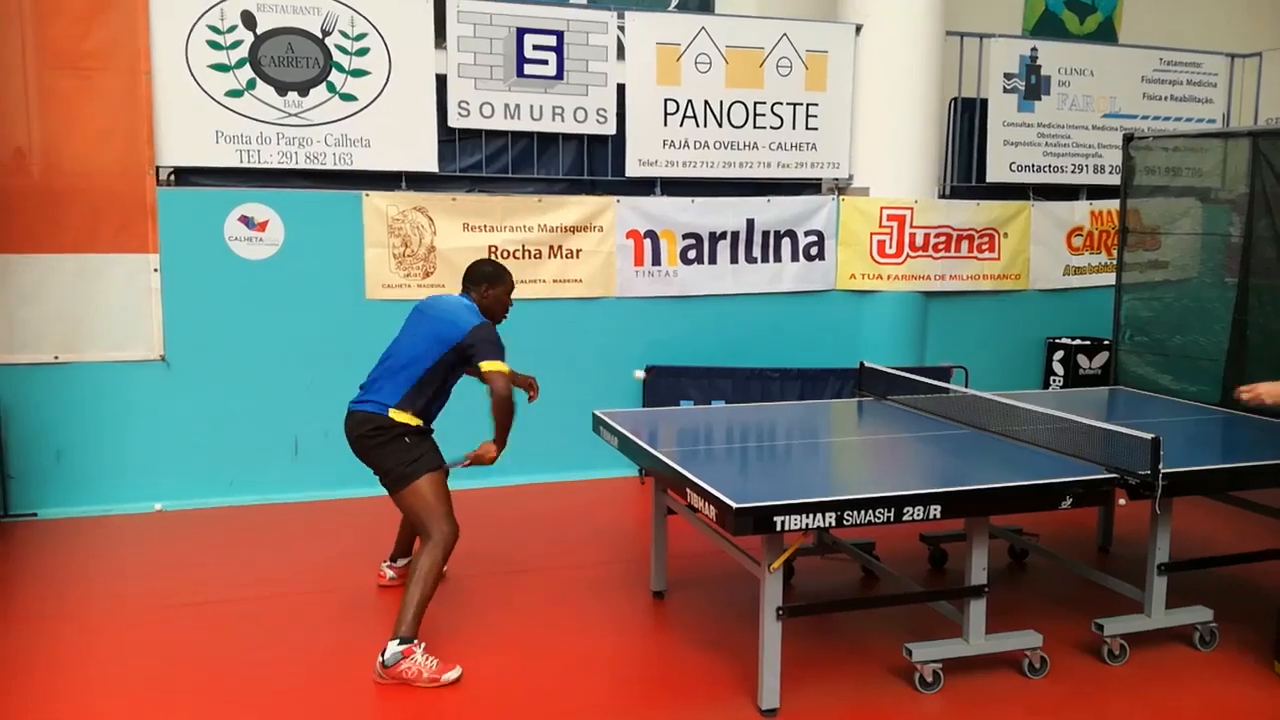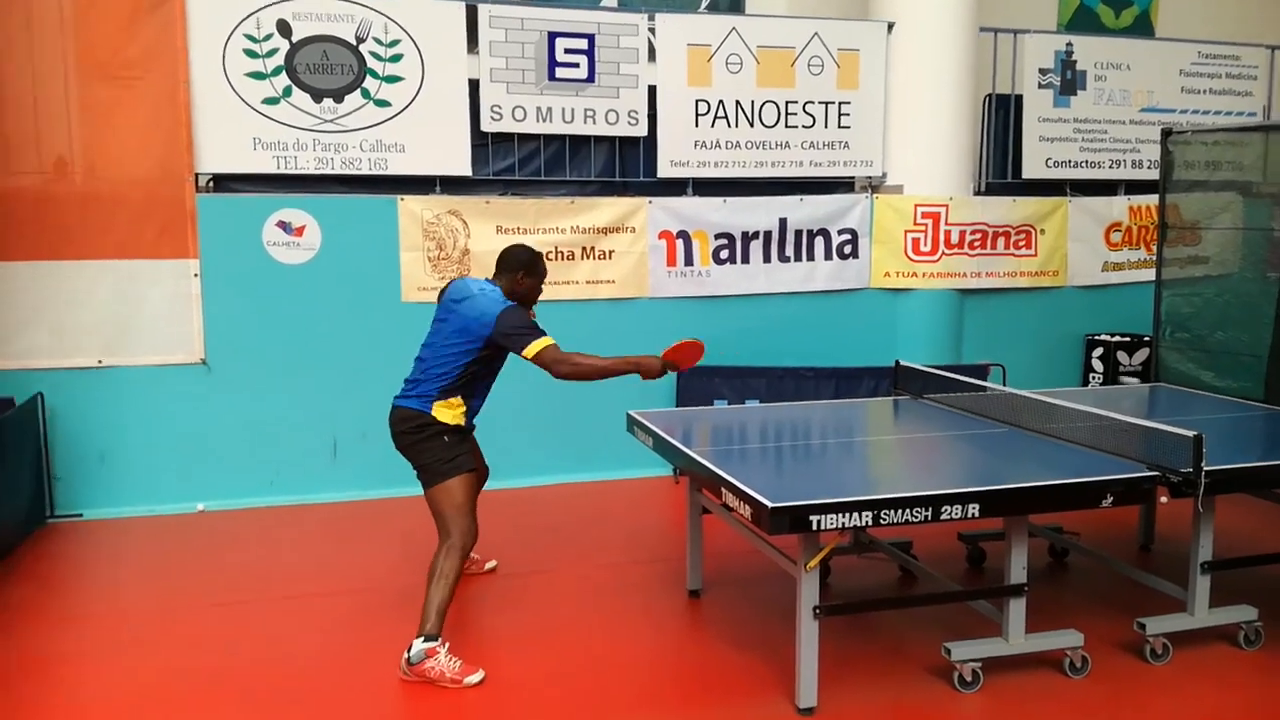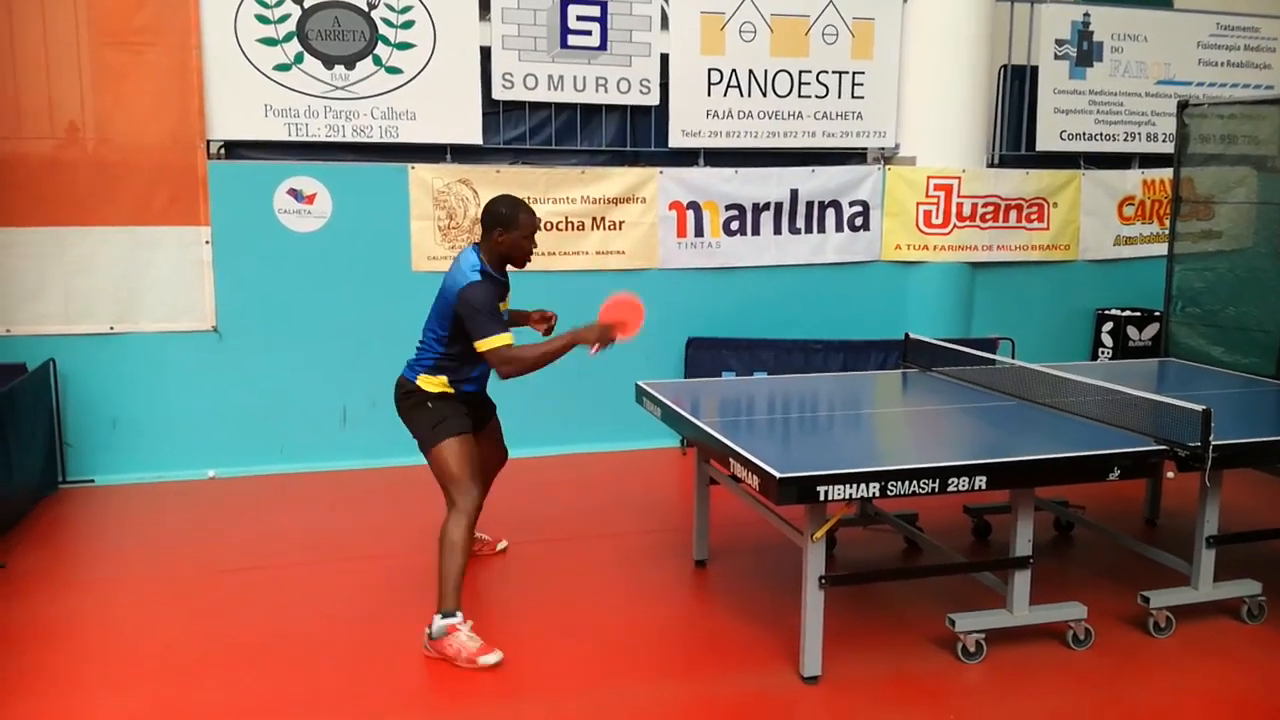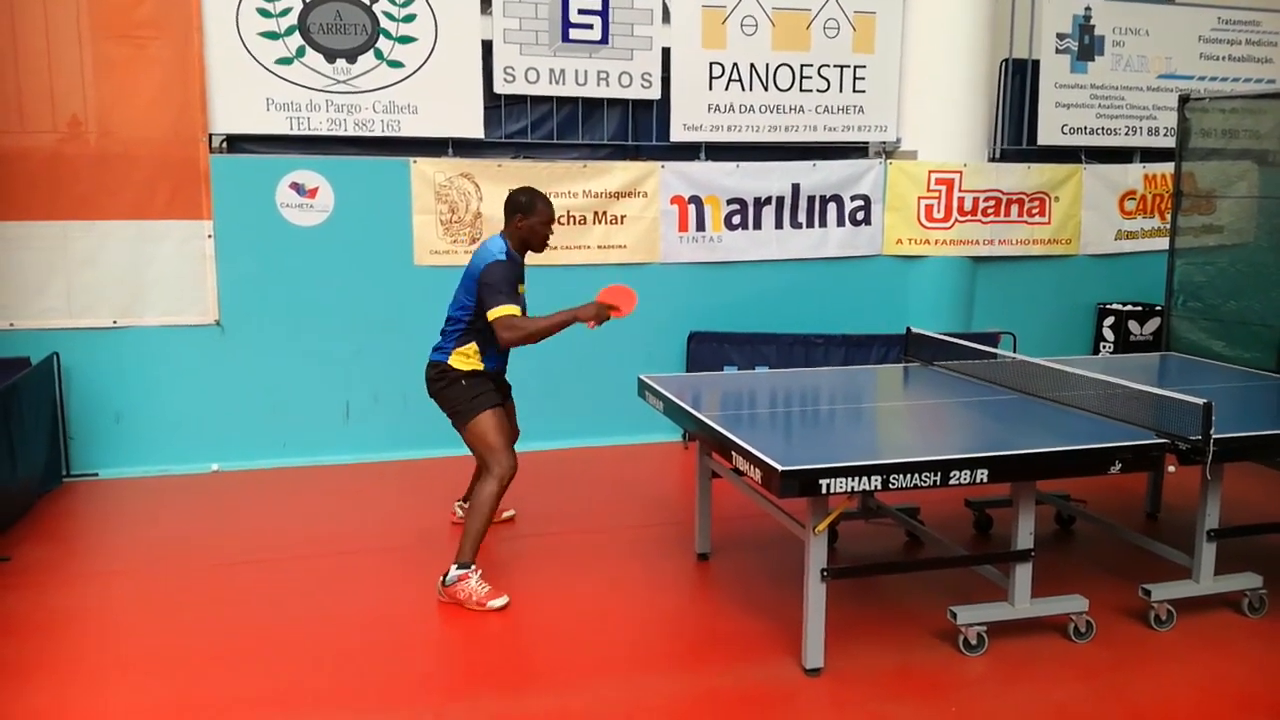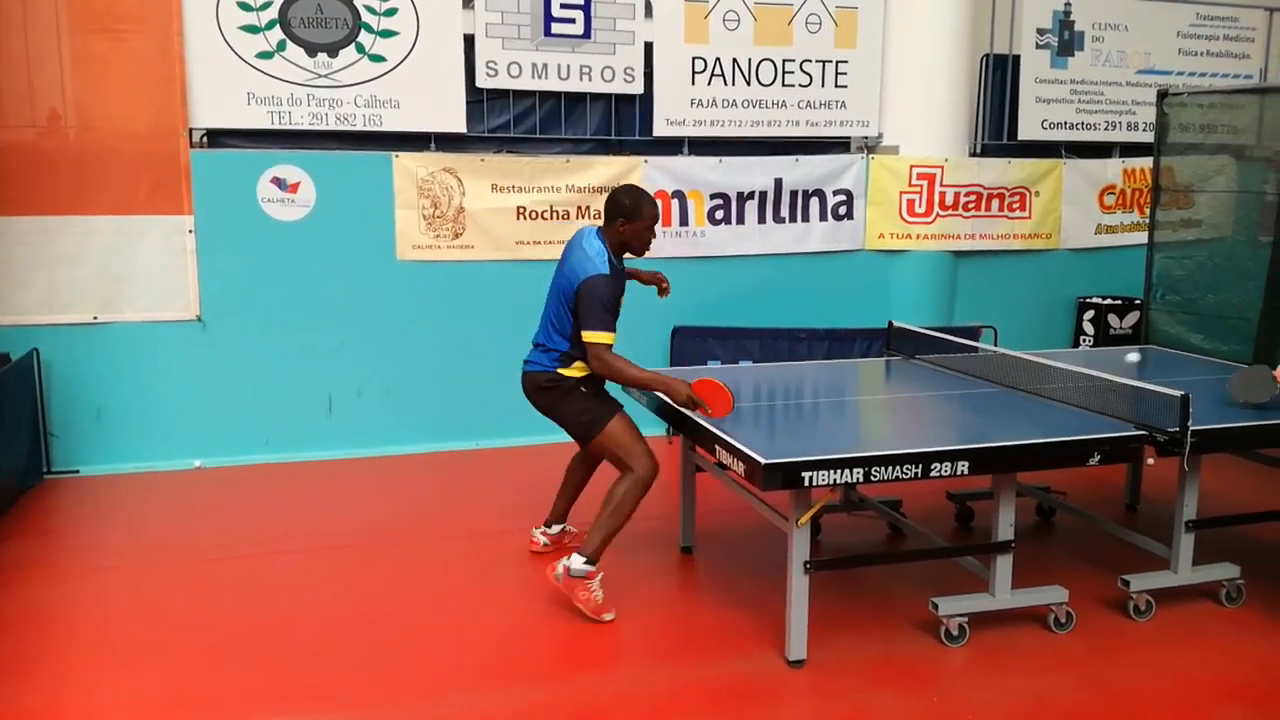
dt=1s
person 1, frame 1
left shoulder: (435, 306)
right shoulder: (479, 328)
right elbow: (501, 393)
left wrist: (513, 377)
right wrist: (497, 442)
left hip: (369, 418)
right hip: (387, 427)
left knee: (432, 478)
right knee: (441, 533)
left ankle: (399, 563)
right ankle: (400, 652)
person 1, frame 2
left shoulder: (460, 288)
right shoulder: (505, 315)
right elbow: (562, 366)
right wrist: (638, 365)
left hip: (415, 413)
right hip: (430, 425)
left knee: (475, 474)
right knee: (461, 532)
left ankle: (458, 560)
right ankle: (425, 650)
person 1, frame 3
left shoulder: (480, 263)
right shoulder: (474, 289)
right elbow: (509, 364)
left wrist: (524, 318)
right wrist: (577, 337)
left hip: (461, 391)
right hip: (430, 396)
left knee: (493, 459)
right knee: (467, 498)
left ankle: (463, 537)
right ankle: (446, 625)
person 1, frame 4
left shoulder: (500, 253)
right shoulder: (499, 266)
right elbow: (509, 334)
left wrist: (524, 319)
right wrist: (576, 314)
left hip: (476, 369)
right hip: (458, 373)
left knee: (505, 436)
right knee: (502, 466)
left ankle: (469, 505)
right ankle: (459, 574)
person 1, frame 5
left shoulder: (589, 237)
right shoulder: (598, 280)
right elbow: (600, 359)
left wrist: (639, 275)
right wrist: (666, 384)
left hip: (552, 371)
right hip: (561, 380)
left knee: (599, 444)
right knee: (641, 468)
left ankle: (551, 530)
right ankle: (580, 567)
